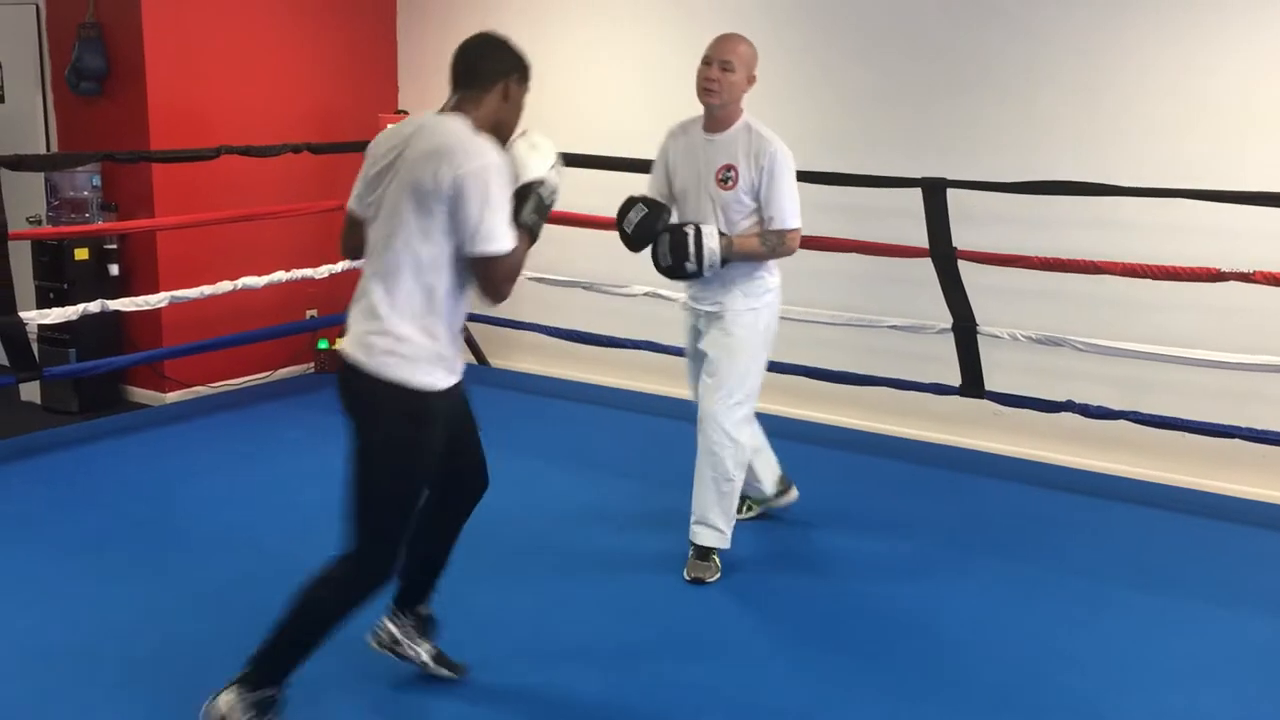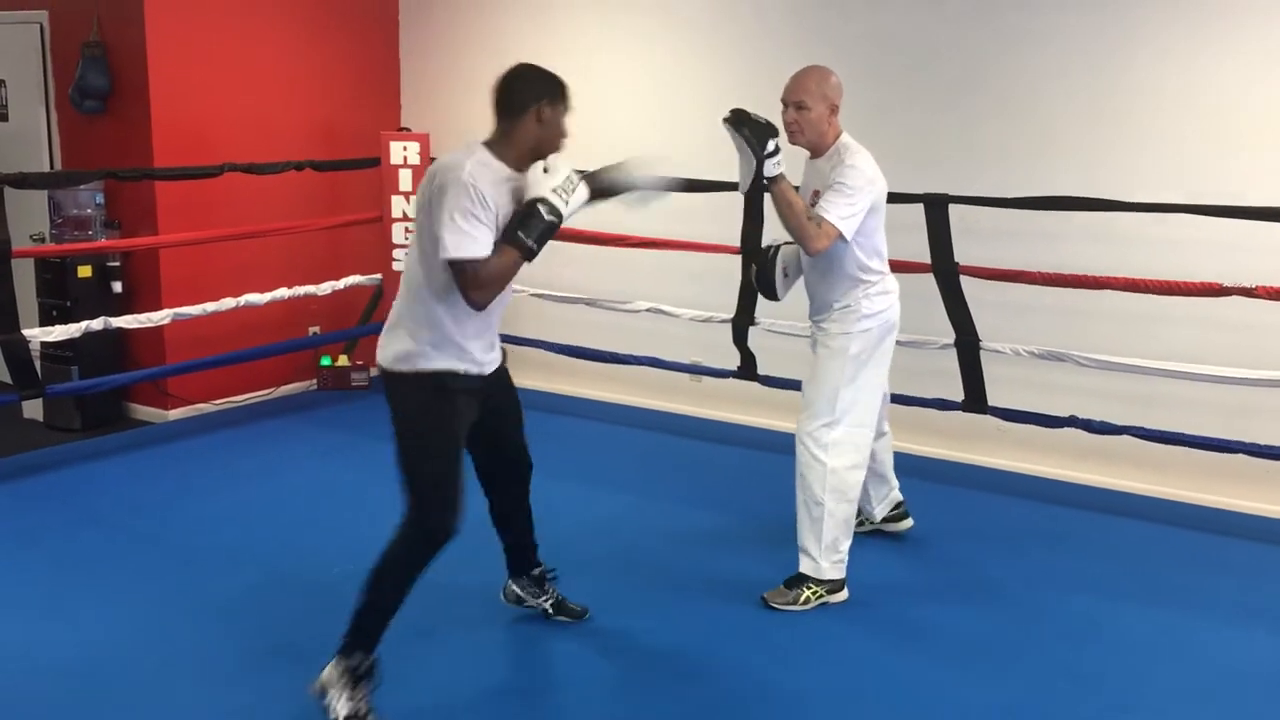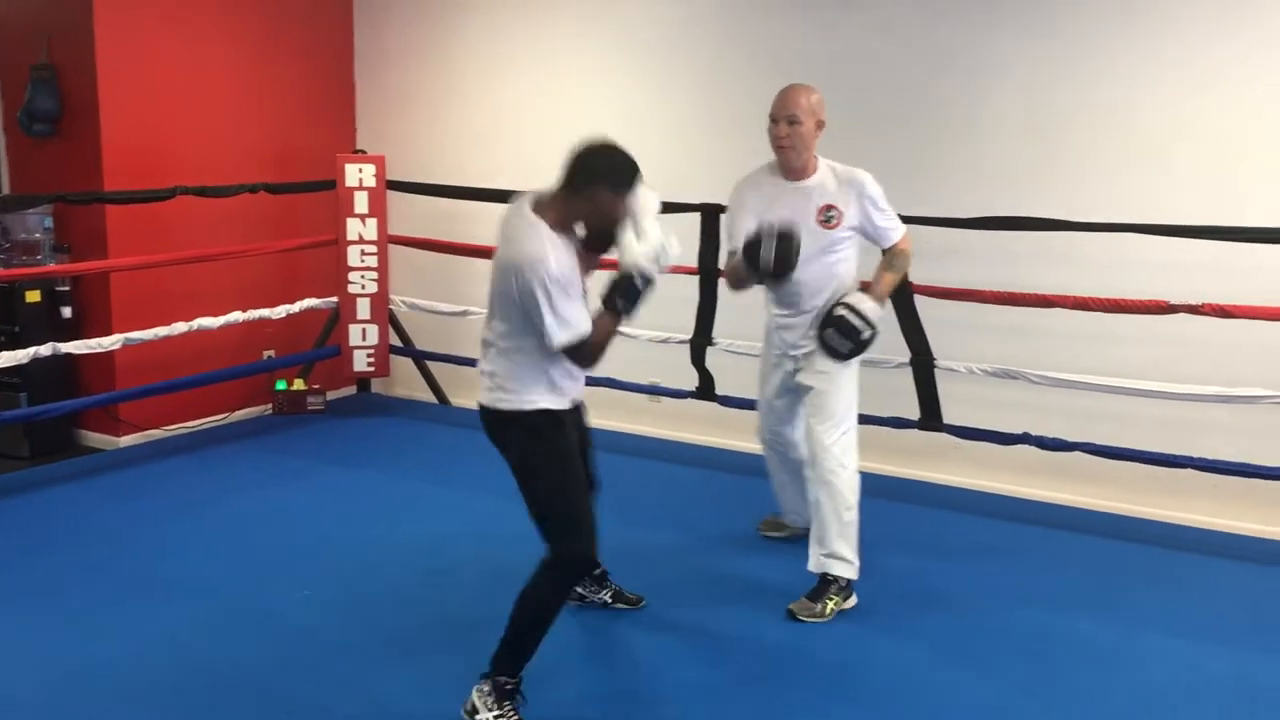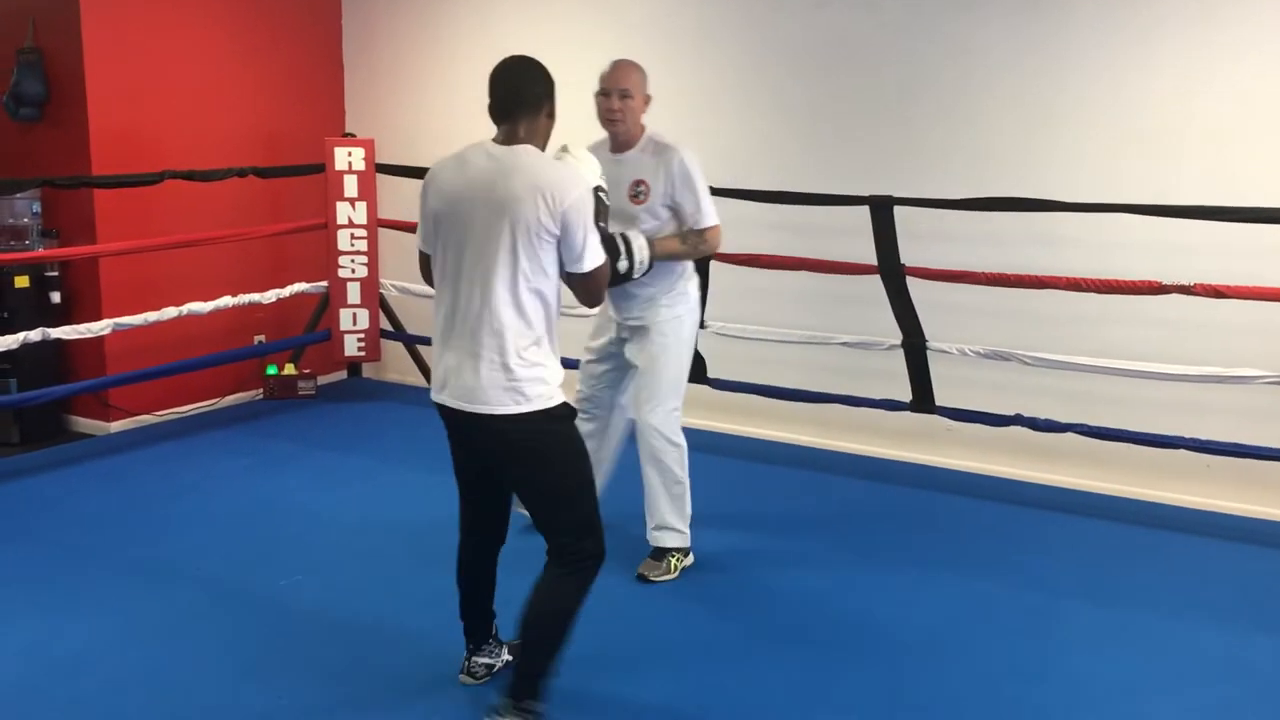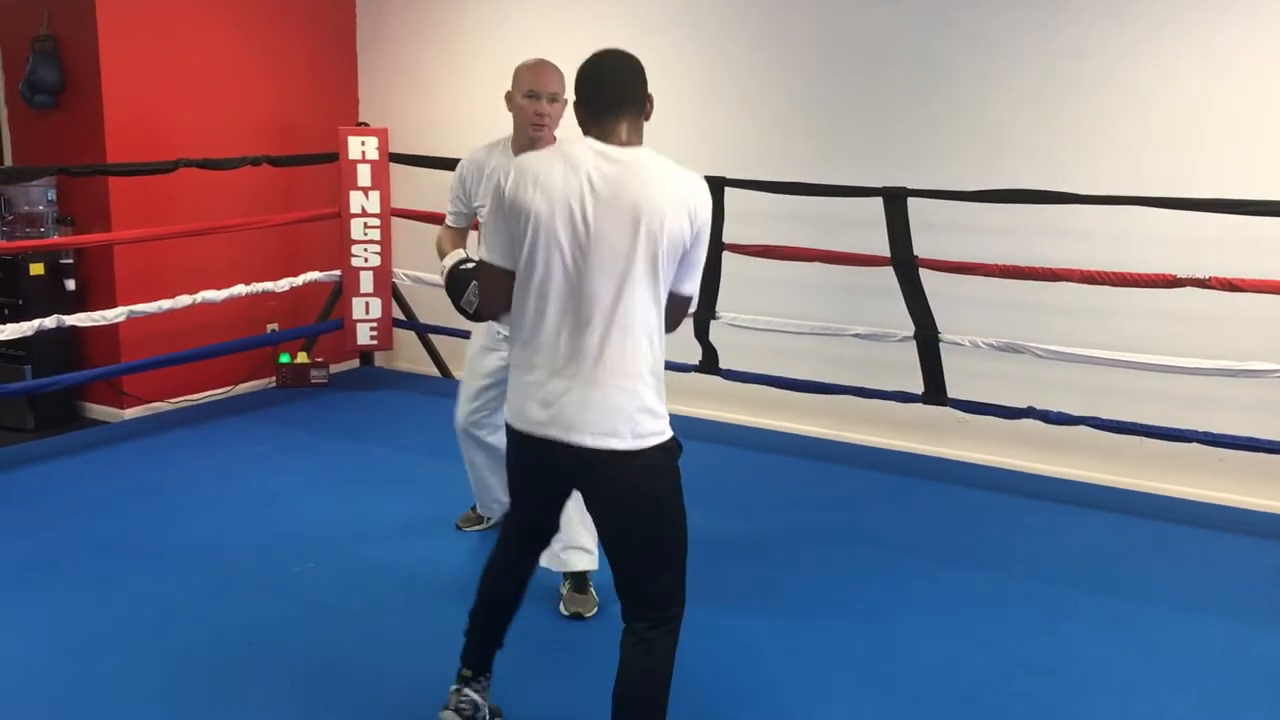
dt=1s
person 1, frame 1
left shoulder: (398, 138)
right shoulder: (477, 163)
left elbow: (354, 237)
right elbow: (496, 278)
right wrist: (534, 198)
left hip: (382, 357)
right hip: (403, 377)
left knee: (463, 485)
right knee: (375, 554)
left ankle: (406, 622)
person 1, frame 2
left shoulder: (512, 171)
right shoulder: (465, 175)
left elbow: (576, 187)
right elbow: (476, 286)
left wrist: (606, 181)
right wrist: (540, 221)
left hip: (479, 361)
right hip: (427, 371)
left knee: (512, 472)
right knee: (431, 523)
left ankle: (528, 581)
right ankle: (350, 666)
person 1, frame 3
left shoulder: (538, 207)
right shoulder: (541, 260)
left elbow: (571, 259)
right elbow: (586, 350)
left wrist: (601, 245)
right wrist: (631, 285)
left hip: (547, 396)
right hip: (525, 410)
left knee: (582, 488)
right knee: (569, 544)
left ankle: (586, 581)
person 1, frame 4
left shoulder: (442, 175)
right shoulder: (561, 184)
right elbow: (592, 290)
right wrist: (596, 220)
left hip: (454, 390)
right hip: (523, 401)
left knee: (481, 520)
right knee: (579, 553)
left ankle: (482, 647)
person 1, frame 5
left shoulder: (525, 175)
right shoulder: (686, 191)
left elbow: (493, 298)
right elbow: (672, 311)
left hip: (535, 419)
right hip: (628, 434)
left knee: (517, 545)
right knee: (654, 612)
person 2, frame 1
left shoulder: (767, 150)
right shoulder: (679, 137)
left elbow: (786, 240)
right elbow: (663, 203)
left wrist: (712, 246)
right wrist: (642, 216)
left hip: (746, 301)
right hip: (702, 298)
left knee: (722, 412)
right knee: (721, 404)
left ankle: (708, 538)
right ankle: (769, 486)
person 2, frame 2
left shoulder: (853, 169)
right shoulder: (817, 163)
left elbow: (817, 239)
left wrist: (771, 171)
right wrist: (790, 259)
left hip: (858, 317)
right hip: (842, 314)
left knee: (822, 435)
right knee: (858, 420)
left ankle: (821, 574)
right ankle: (886, 505)
person 2, frame 3
left shoulder: (854, 186)
right shoulder: (750, 191)
left elbow: (899, 248)
right elbow: (734, 273)
left wrist: (870, 300)
right wrist: (752, 262)
left hip: (831, 342)
right hip: (779, 339)
left knee: (829, 450)
right knee: (776, 432)
left ankle: (838, 577)
right ankle: (799, 513)
person 2, frame 4
left shoulder: (673, 160)
right shoulder: (590, 159)
left elbow: (709, 240)
left wrist: (644, 253)
left hip: (666, 310)
right hip: (617, 305)
left knee: (654, 422)
right knee: (590, 400)
left ankle: (671, 541)
person 2, frame 5
right shoulder: (478, 164)
right elbow: (452, 229)
right wrist: (455, 263)
right hip: (496, 321)
right knee: (474, 417)
left ankle: (577, 571)
right ankle: (497, 501)
